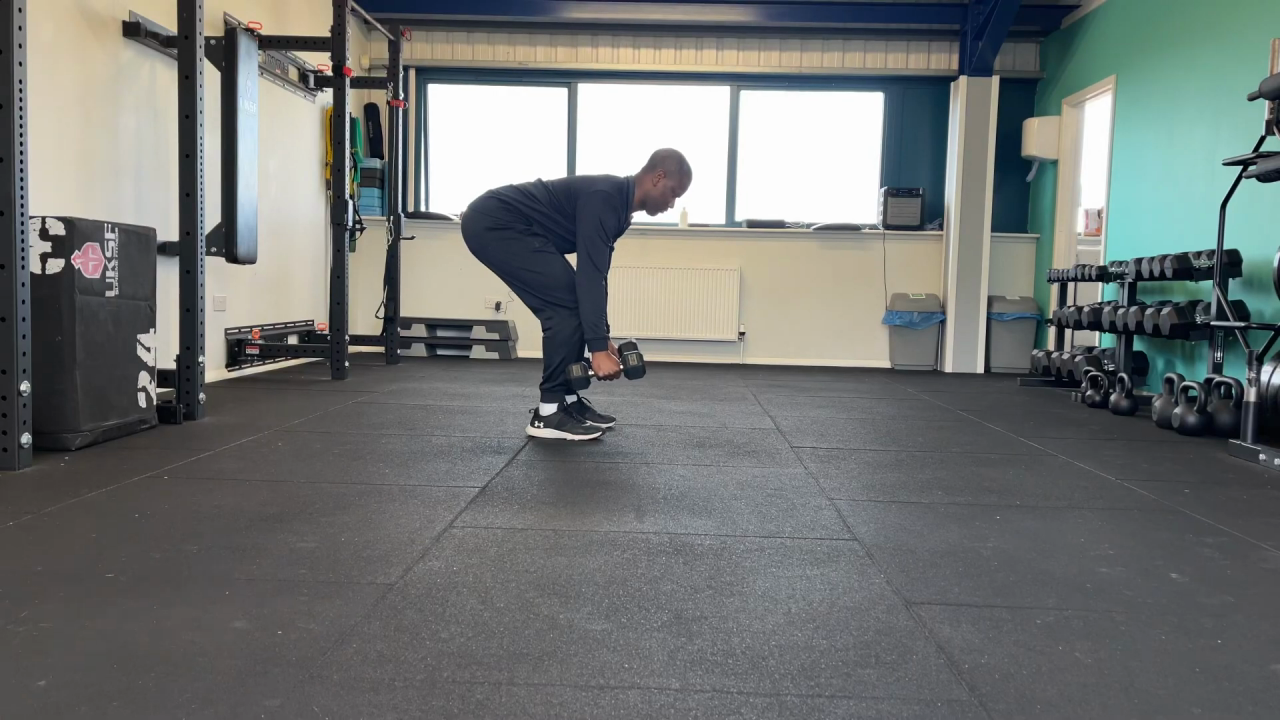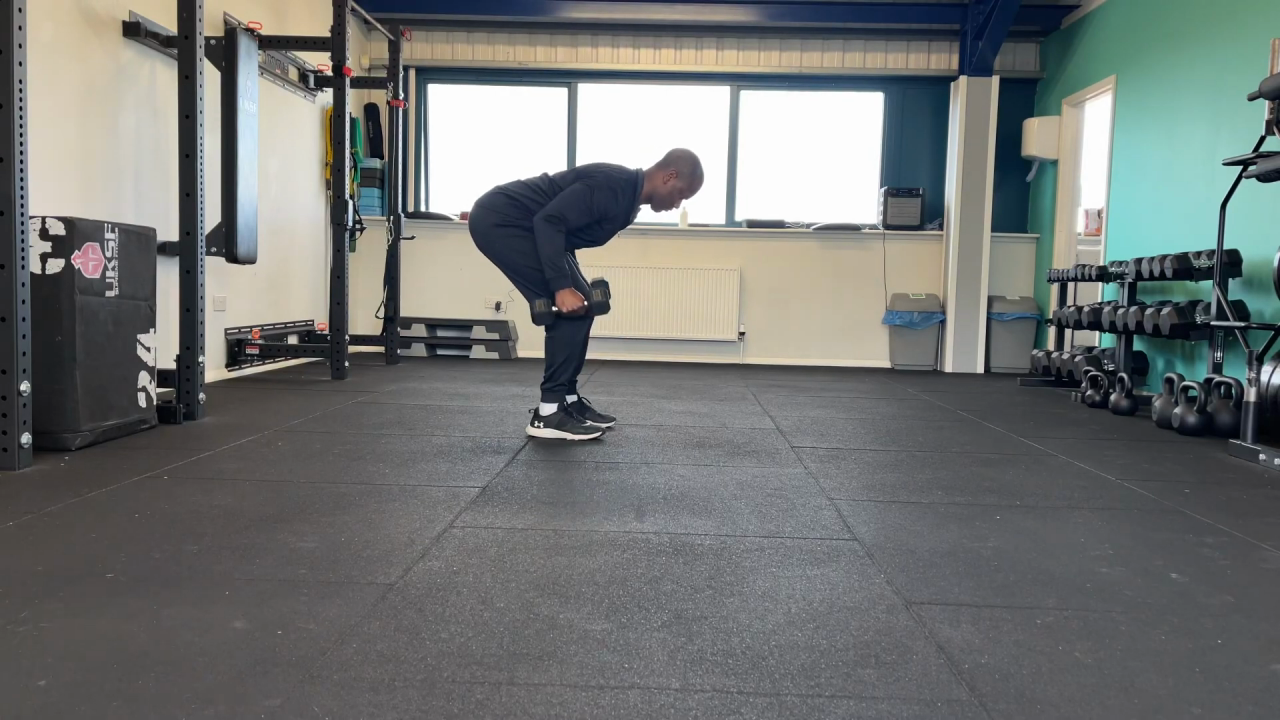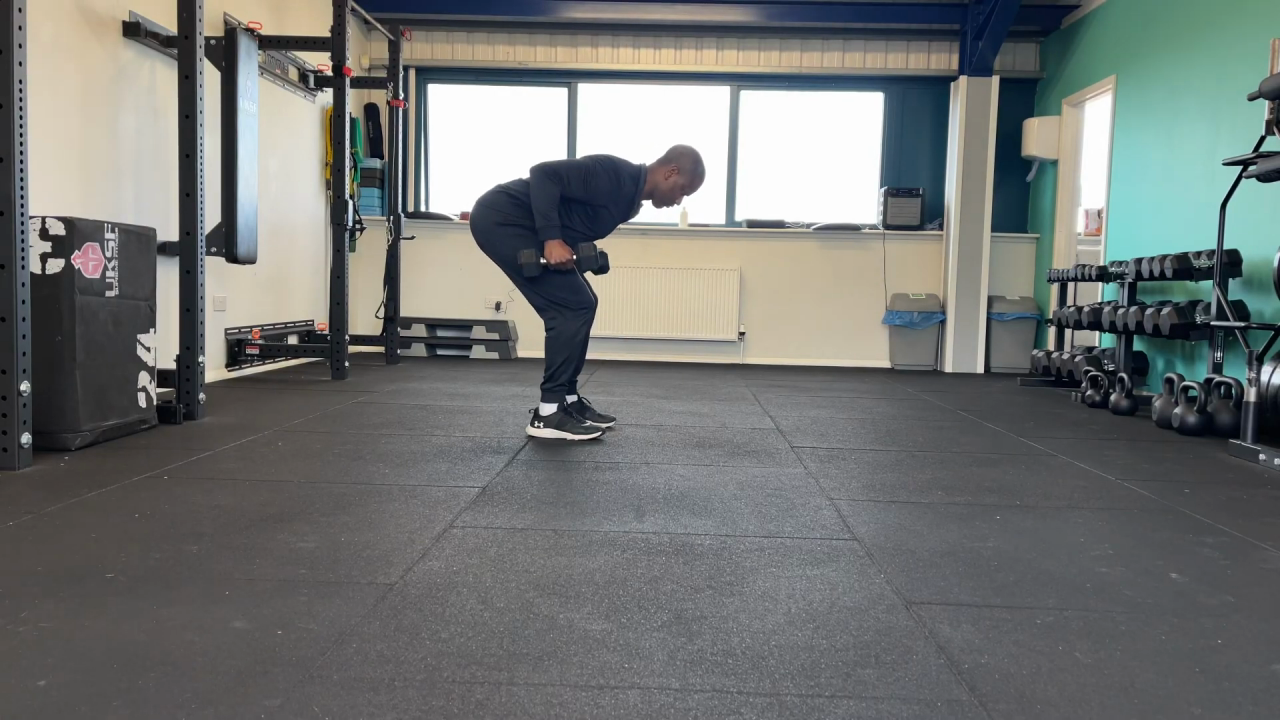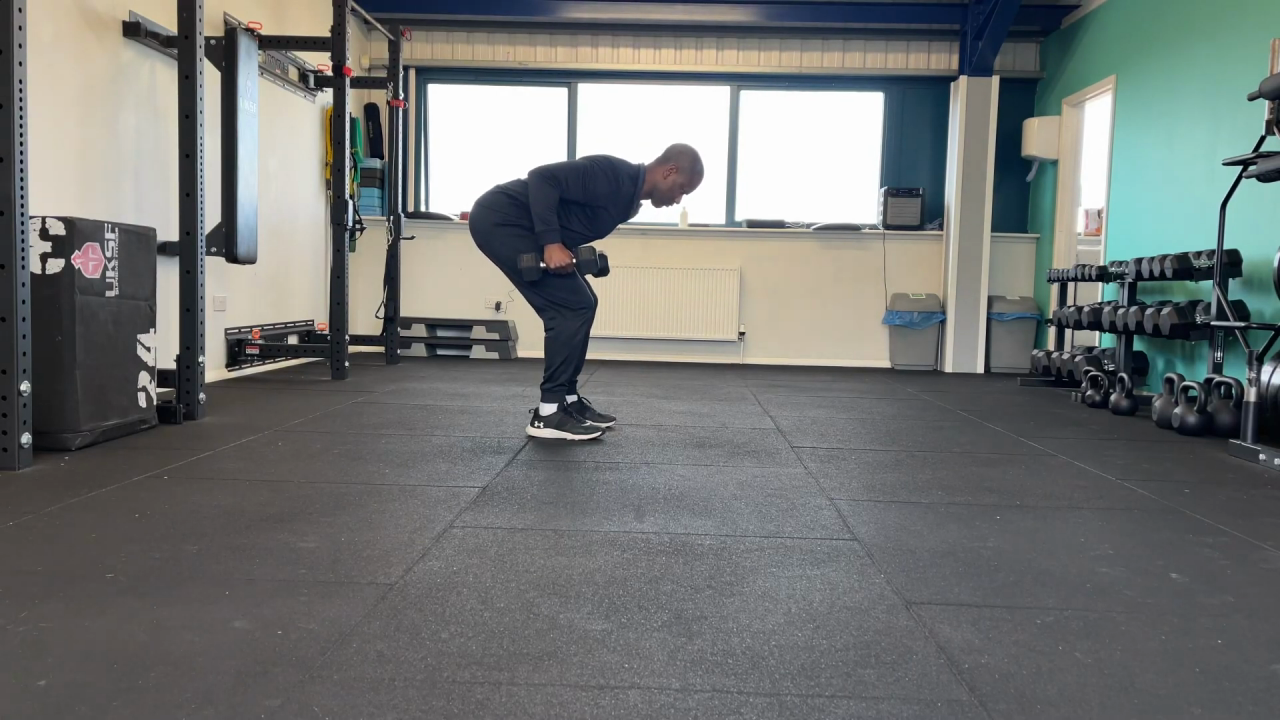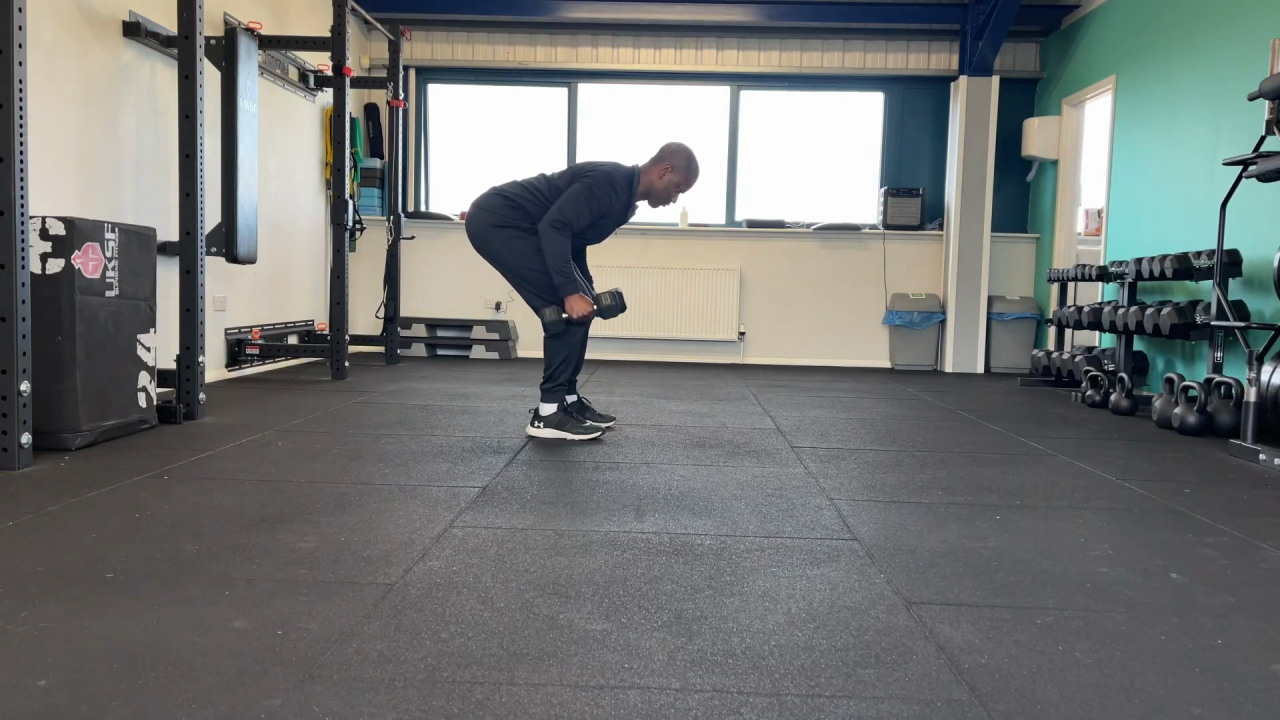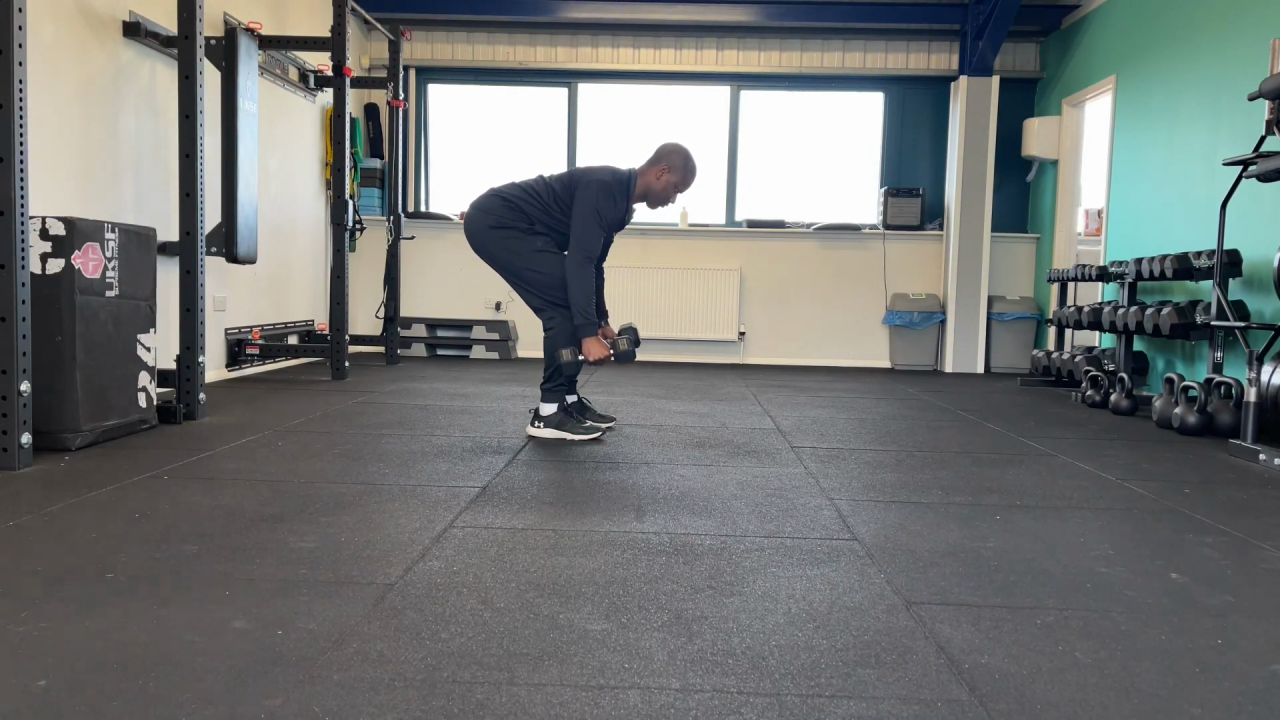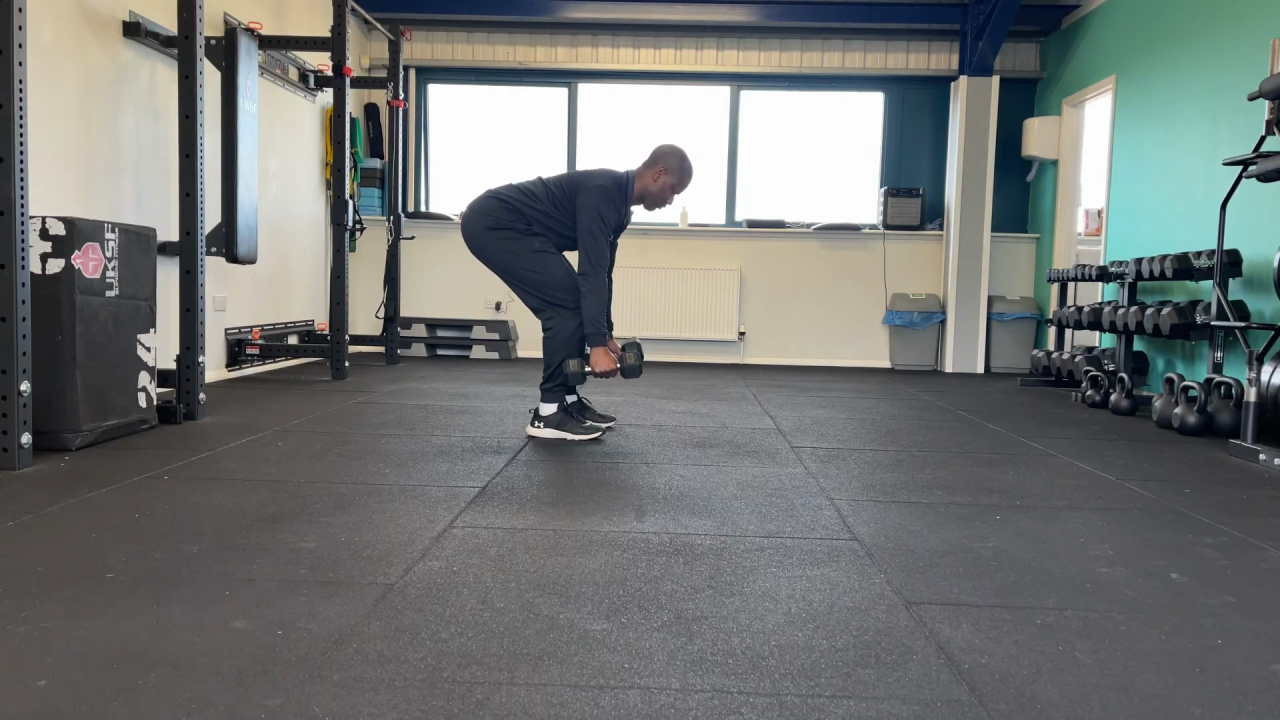
dt=0.7s
person 1, frame 1
left shoulder: (618, 204)
right shoulder: (605, 199)
left elbow: (594, 274)
right elbow: (590, 275)
left wrist: (602, 338)
right wrist: (598, 348)
left hip: (501, 225)
right hip: (493, 223)
left knee: (569, 304)
right knee: (567, 305)
left ankle: (565, 400)
right ankle: (549, 413)
person 1, frame 2
left shoulder: (627, 200)
right shoulder: (614, 186)
right elbow: (549, 220)
left wrist: (566, 283)
right wrist: (562, 287)
left hip: (508, 222)
right hip: (499, 220)
left knee: (577, 306)
right knee: (571, 310)
left ankle: (566, 399)
right ankle: (549, 413)
person 1, frame 3
left shoulder: (630, 198)
right shoulder: (615, 176)
right elbow: (544, 173)
right wrist: (552, 238)
left hip: (516, 222)
right hip: (500, 218)
left knee: (581, 305)
right knee: (572, 306)
left ankle: (567, 400)
right ankle: (549, 414)
person 1, frame 4
left shoulder: (629, 197)
right shoulder: (613, 176)
right elbow: (542, 177)
left wrist: (571, 253)
right wrist: (551, 242)
left hip: (515, 224)
right hip: (500, 219)
left knee: (580, 305)
right knee: (572, 307)
left ankle: (567, 400)
right ankle: (549, 414)
person 1, frame 5
left shoulder: (624, 196)
right shoulder: (609, 182)
left elbow: (574, 236)
right elbow: (554, 227)
left wrist: (584, 289)
right wrist: (571, 292)
left hip: (508, 224)
right hip: (496, 221)
left knee: (579, 307)
right knee: (567, 309)
left ankle: (567, 400)
right ankle: (549, 413)
person 1, frame 6
left shoulder: (620, 199)
right shoulder: (605, 188)
left elbow: (592, 263)
right elbow: (578, 261)
left wrist: (600, 320)
right wrist: (588, 334)
left hip: (505, 224)
right hip: (495, 222)
left knee: (572, 306)
right knee: (566, 308)
left ankle: (567, 401)
right ankle: (549, 413)
person 1, frame 7
left shoulder: (618, 202)
right shoulder: (604, 193)
left elbow: (602, 272)
right elbow: (591, 272)
left wrist: (605, 335)
right wrist: (597, 344)
left hip: (505, 226)
right hip: (493, 223)
left knee: (571, 305)
right knee: (568, 304)
left ankle: (566, 401)
right ankle: (549, 413)
